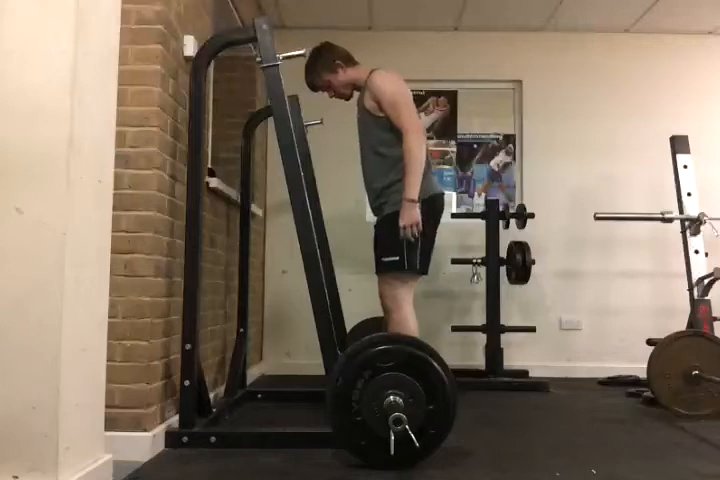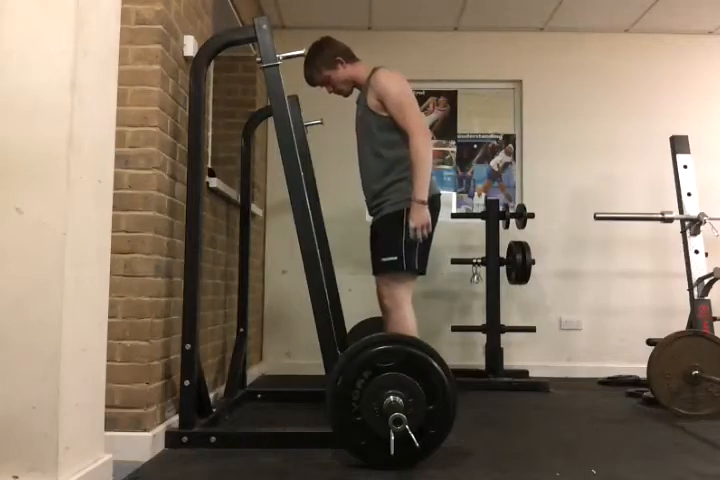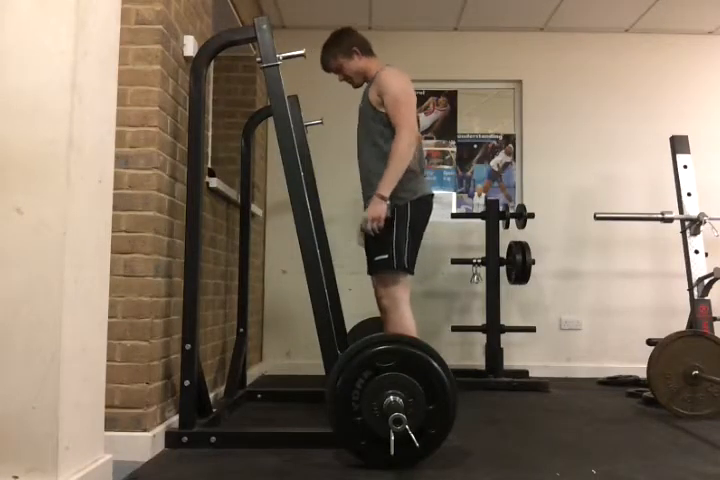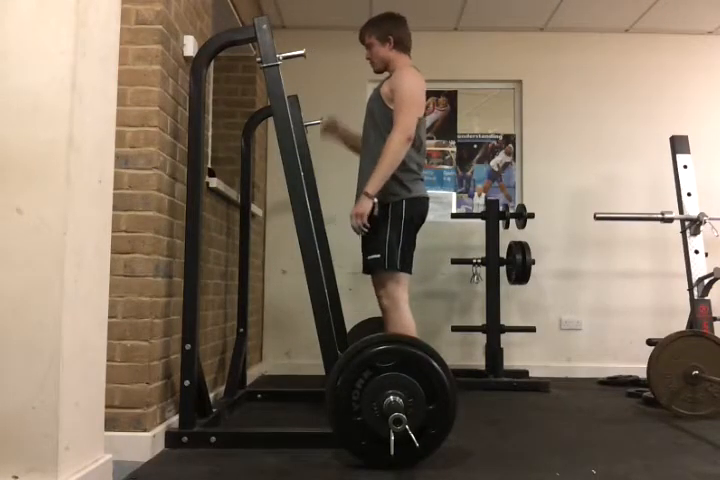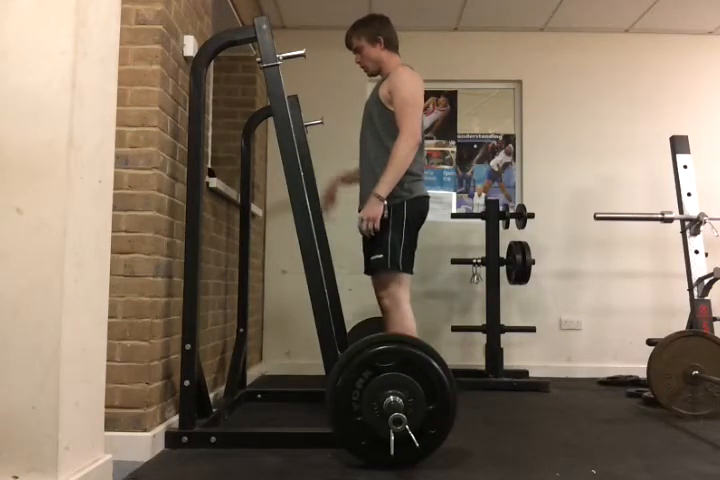
dt=1s
person 1, frame 1
left shoulder: (380, 81)
right shoulder: (367, 96)
left elbow: (414, 134)
left wrist: (410, 200)
left hip: (412, 203)
right hip: (394, 205)
left knee: (397, 296)
right knee: (391, 296)
person 1, frame 2
left shoulder: (383, 81)
right shoulder: (366, 95)
left elbow: (420, 135)
left wrist: (419, 201)
left hip: (406, 204)
right hip: (389, 207)
left knee: (395, 295)
right knee: (389, 296)
person 1, frame 3
left shoulder: (389, 78)
right shoulder: (374, 90)
left elbow: (407, 135)
left wrist: (380, 195)
left hip: (401, 201)
right hip: (390, 203)
left knee: (393, 294)
right knee: (386, 295)
person 1, frame 4
left shoulder: (406, 78)
right shoulder: (393, 84)
left elbow: (402, 136)
left wrist: (368, 194)
right wrist: (340, 133)
left hip: (396, 201)
right hip: (386, 201)
left knee: (393, 293)
right knee: (387, 293)
person 1, frame 5
left shoulder: (403, 78)
right shoulder: (387, 87)
left elbow: (410, 139)
left wrist: (377, 196)
right wrist: (344, 178)
left hip: (398, 202)
right hip: (387, 203)
left knee: (394, 294)
right knee: (387, 294)
